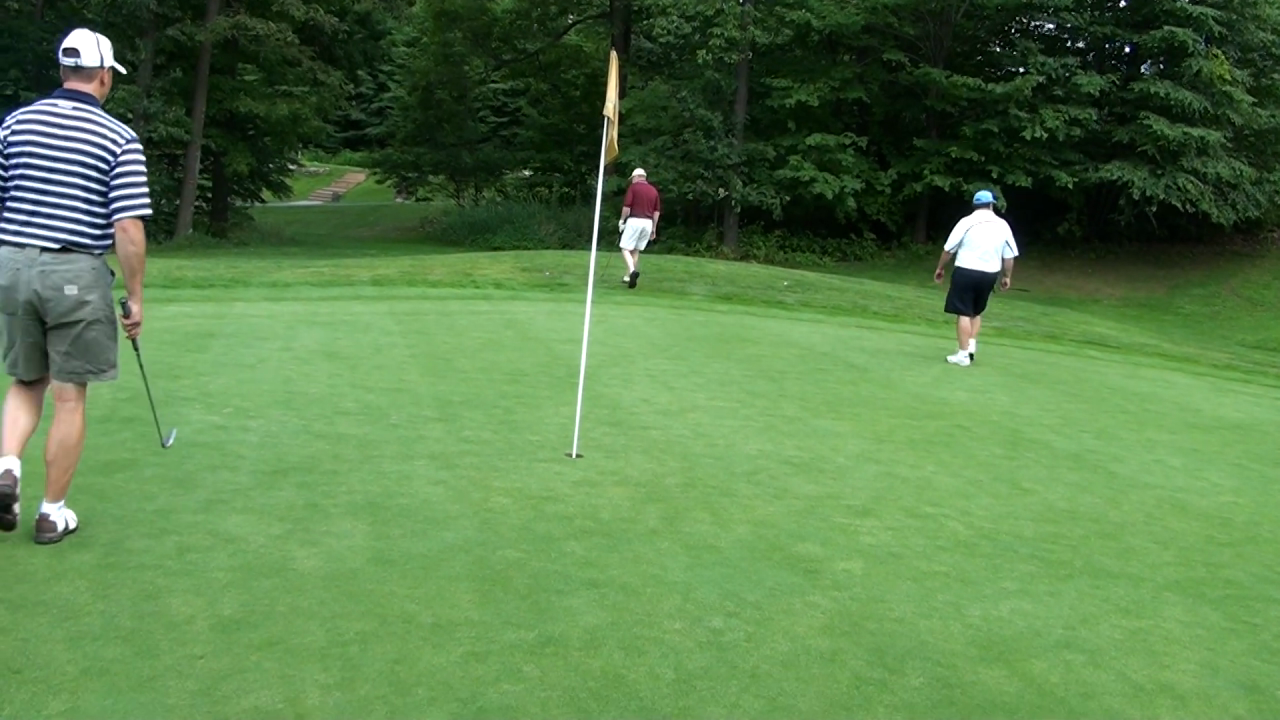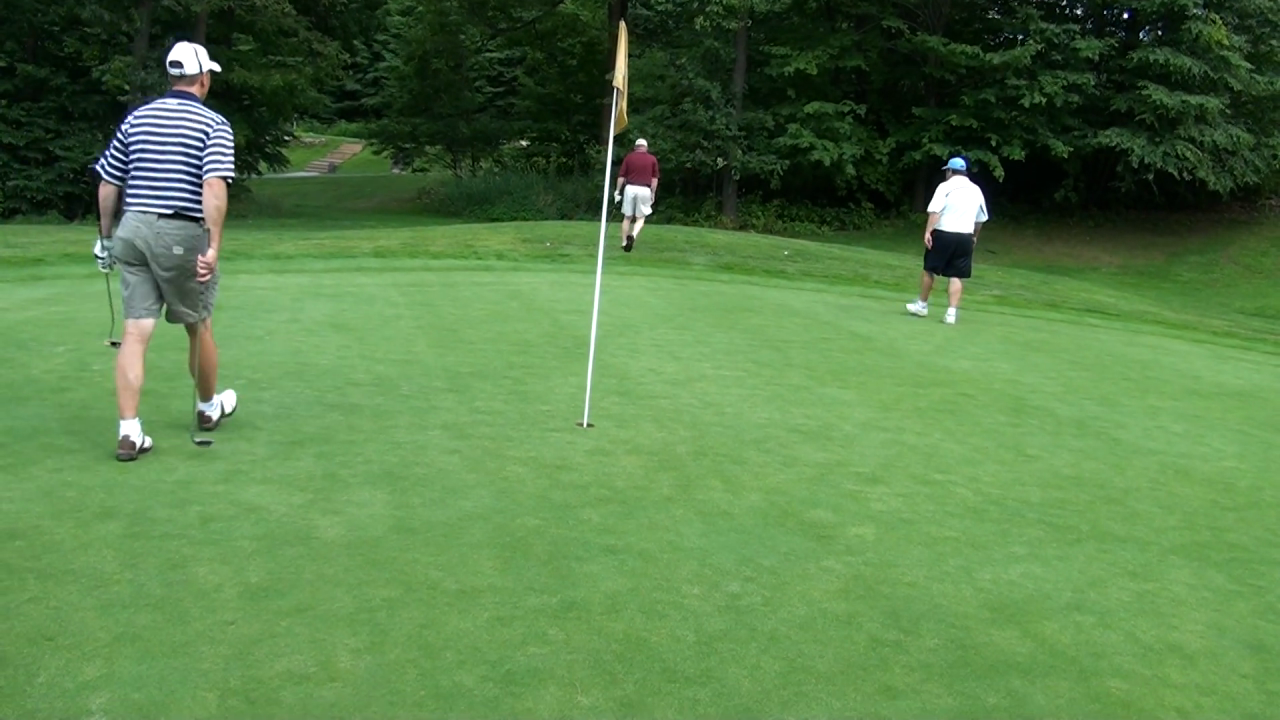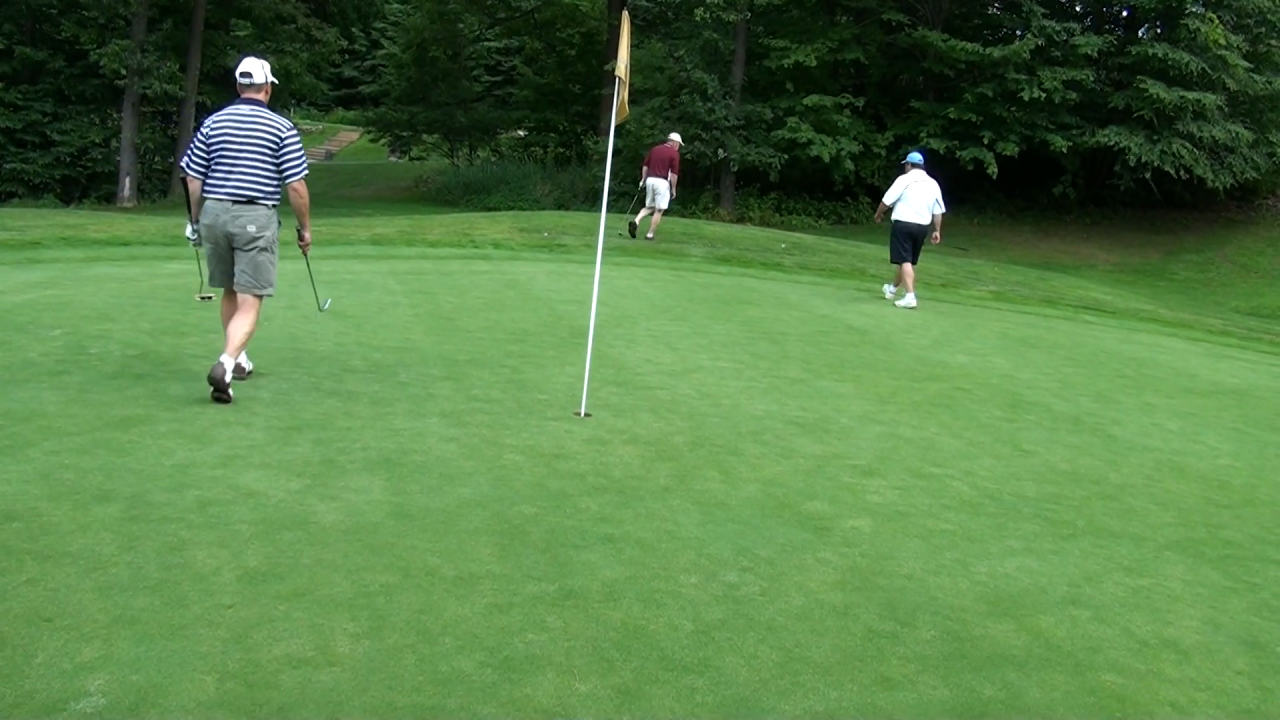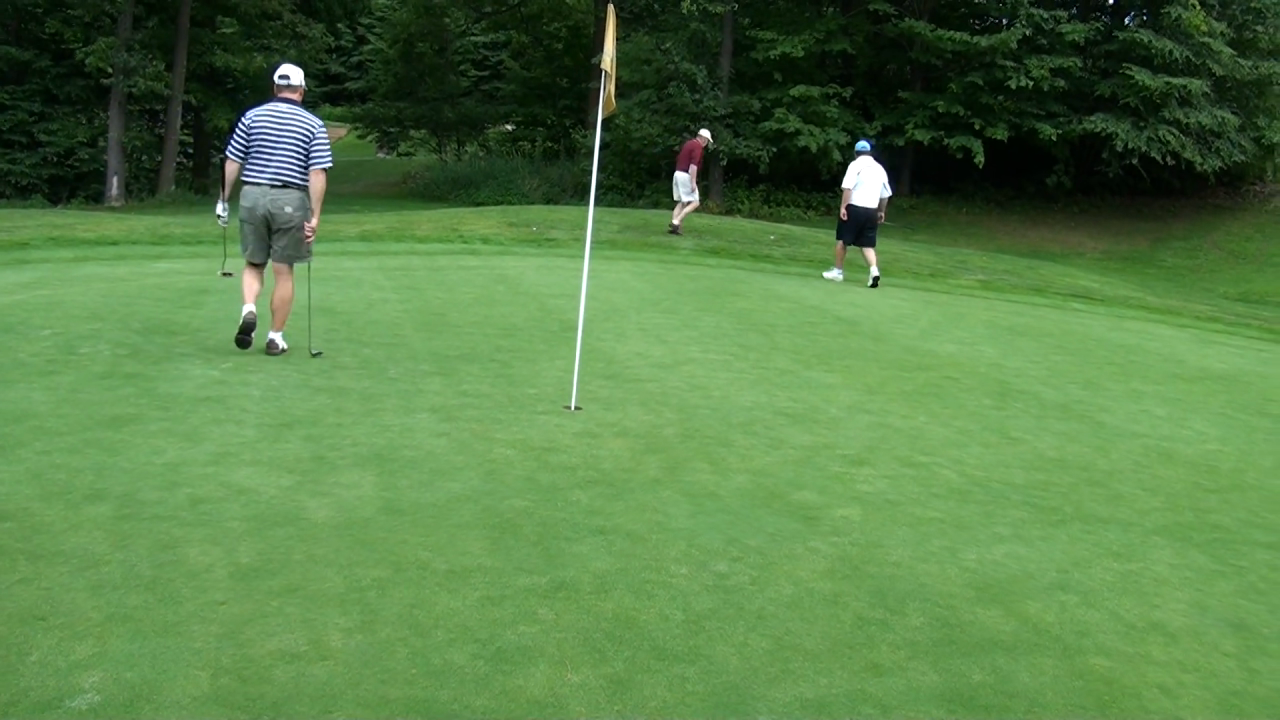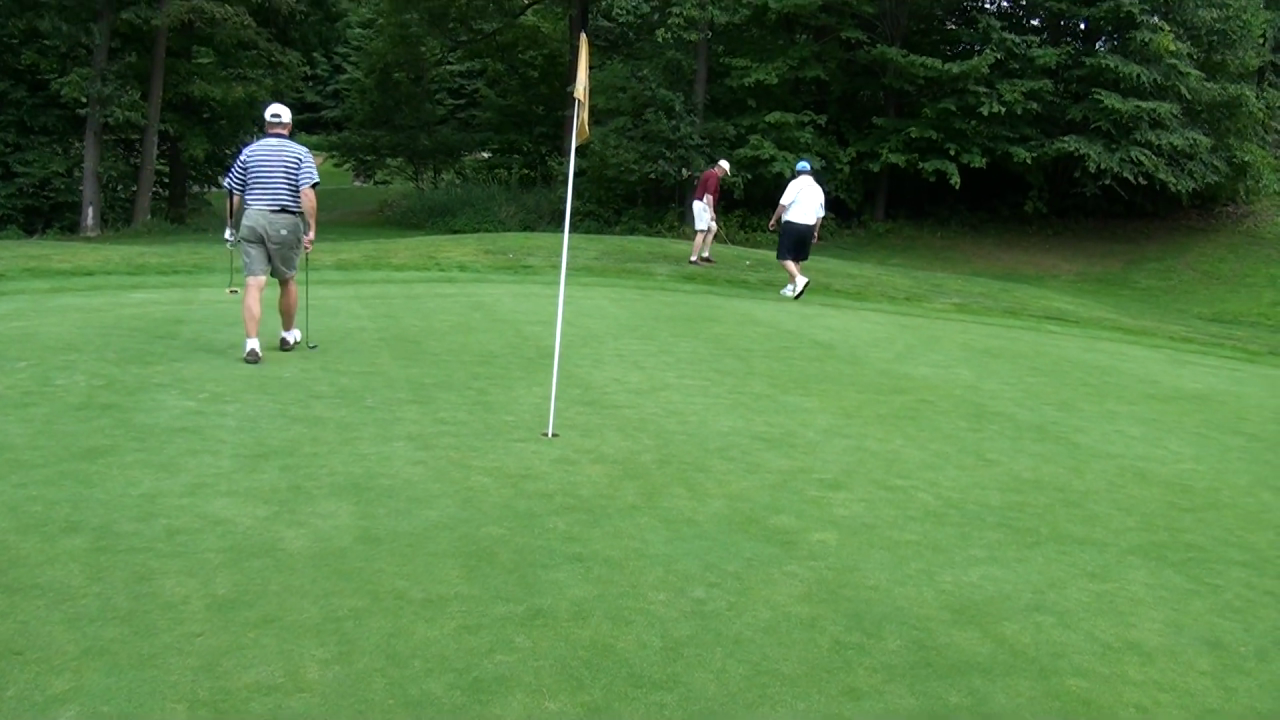
dt=0.7s
person 1, frame 1
right shoulder: (119, 137)
right elbow: (129, 226)
right wrist: (136, 298)
right hip: (77, 276)
right knee: (69, 399)
right ankle: (52, 512)
person 1, frame 2
left shoulder: (136, 118)
right shoulder: (214, 124)
left elbow: (108, 185)
right elbow: (214, 187)
left wrist: (105, 236)
right wrist: (214, 247)
left hip: (134, 232)
right hip: (182, 236)
left knee: (136, 335)
right knee: (198, 327)
left ankle: (129, 431)
right ankle: (211, 405)
person 1, frame 3
left shoulder: (213, 122)
right shoulder: (282, 127)
left elbow: (194, 180)
right elbow: (296, 186)
left wrist: (194, 221)
right wrist: (305, 227)
left hip: (216, 216)
right hip: (256, 221)
left knee: (232, 294)
right knee: (248, 306)
left ankle: (237, 359)
right ankle: (223, 364)
person 1, frame 4
left shoulder: (252, 116)
right shoulder: (313, 124)
left elbow: (232, 163)
right elbow: (317, 173)
left wrist: (223, 200)
right wrist: (314, 215)
left hip: (253, 198)
right hip: (290, 201)
left knee: (254, 265)
right knee: (283, 272)
left ankle: (248, 313)
right ankle: (275, 337)
person 1, frame 5
left shoulder: (249, 152)
right shoulder: (301, 152)
left elbow: (234, 194)
right elbow: (307, 193)
left wrist: (230, 226)
right wrist: (311, 229)
left hip: (253, 221)
right hip: (286, 224)
left knee: (254, 286)
right knee: (287, 282)
left ankle: (252, 345)
right ankle: (288, 334)
person 2, frame 1
left shoulder: (966, 222)
right shoulder: (1002, 225)
left elbow: (949, 249)
right elbow: (1009, 256)
left wrist: (940, 268)
right wrist: (1006, 276)
left hip: (966, 273)
right hip: (989, 275)
left knee: (963, 313)
right knee: (976, 312)
left ankle: (963, 354)
right ankle: (971, 345)
person 2, frame 2
left shoulder: (946, 187)
right shoulder: (976, 191)
left elbow: (935, 211)
right elbow: (981, 218)
left wrist: (928, 232)
right wrist: (974, 236)
left hip: (943, 235)
right hip: (965, 238)
left knee: (929, 270)
right knee: (957, 276)
left ankle: (922, 305)
right ankle: (952, 312)
person 2, frame 3
left shoulder: (904, 179)
right shoulder: (933, 184)
left elbow: (886, 201)
right elbow: (938, 211)
left wrist: (878, 214)
right wrist: (937, 231)
left hip: (902, 225)
right hip: (922, 227)
left knee: (905, 262)
right knee: (908, 261)
left ankle: (910, 297)
right ankle: (892, 289)
person 2, frame 4
left shoulder: (856, 165)
right shoulder: (880, 169)
left elbow: (847, 188)
right elbow: (885, 195)
left wrist: (842, 207)
right wrist: (881, 212)
left hip: (854, 208)
right hip: (871, 211)
left knee: (843, 241)
right knee: (867, 245)
left ankle: (838, 272)
right ankle: (874, 271)
person 2, frame 5
left shoulder: (796, 183)
right shoulder: (818, 189)
left elbow: (783, 204)
right elbow: (820, 215)
left wrist: (774, 220)
right wrist: (815, 231)
left hip: (792, 225)
right hip: (808, 228)
left knee: (784, 257)
right knee: (796, 258)
left ankle: (799, 279)
right ankle: (791, 288)
